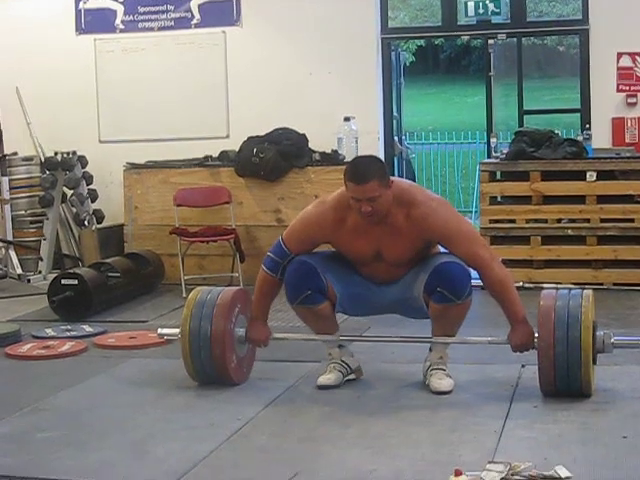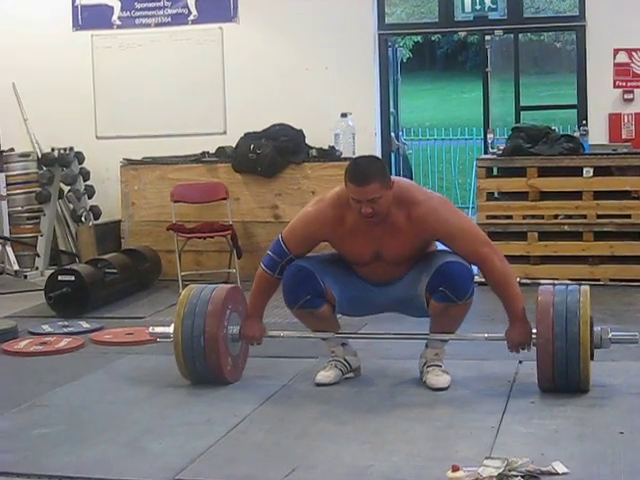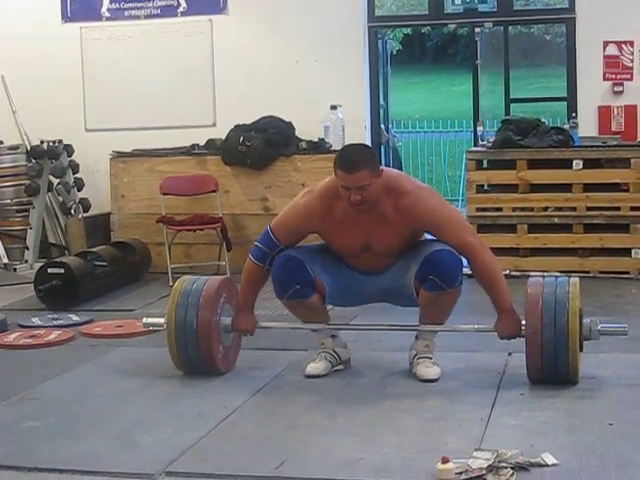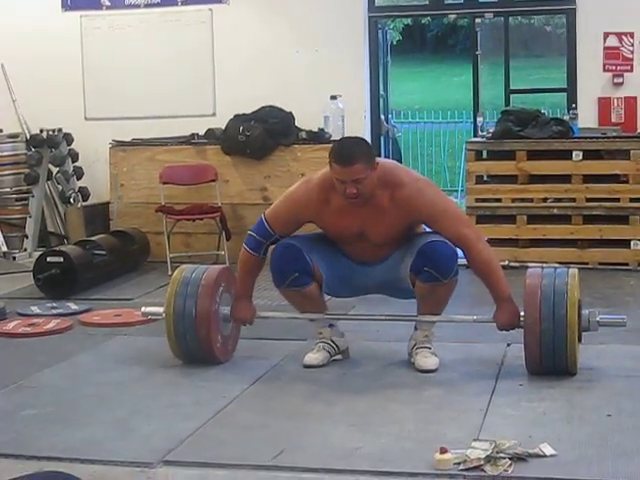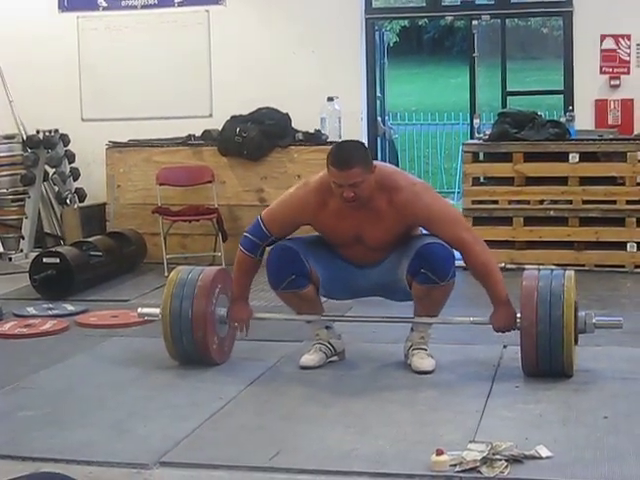
dt=1s
person 1, frame 1
left shoulder: (425, 209)
right shoulder: (326, 213)
left elbow: (486, 261)
right elbow: (276, 259)
left wrist: (519, 323)
right wrist: (258, 320)
left hip: (414, 286)
right hip: (359, 285)
left knee: (454, 275)
right knee: (298, 274)
left ankle: (437, 359)
right ankle: (341, 357)
person 1, frame 2
left shoulder: (425, 208)
right shoulder: (325, 212)
left elbow: (488, 256)
right elbow: (276, 258)
left wrist: (518, 320)
right wrist: (253, 317)
left hip: (414, 284)
right hip: (356, 285)
left knee: (457, 274)
right knee: (297, 280)
left ankle: (433, 356)
right ankle: (342, 355)
person 1, frame 3
left shoulder: (414, 198)
right shoulder: (314, 203)
left elbow: (474, 248)
right elbow: (264, 249)
left wrist: (506, 312)
right wrist: (244, 309)
left hip: (403, 274)
right hip: (346, 274)
left knee: (446, 262)
right knee: (286, 269)
left ankle: (423, 348)
right ankle: (331, 346)
person 1, frame 4
left shoulder: (410, 190)
right shoulder: (311, 193)
left elbow: (471, 240)
right elbow: (259, 236)
left wrist: (504, 302)
right wrist: (242, 298)
left hip: (400, 265)
right hip: (344, 265)
left knee: (440, 254)
right knee: (284, 257)
left ankle: (422, 339)
right ankle: (329, 336)
person 1, frame 5
left shoulder: (407, 193)
right shoulder: (309, 196)
left elbow: (468, 242)
right elbow: (254, 237)
left wrist: (501, 304)
right wrist: (239, 300)
left hip: (396, 267)
right hip: (340, 268)
left knee: (438, 256)
right knee: (281, 260)
left ankle: (418, 340)
right ankle: (326, 338)
